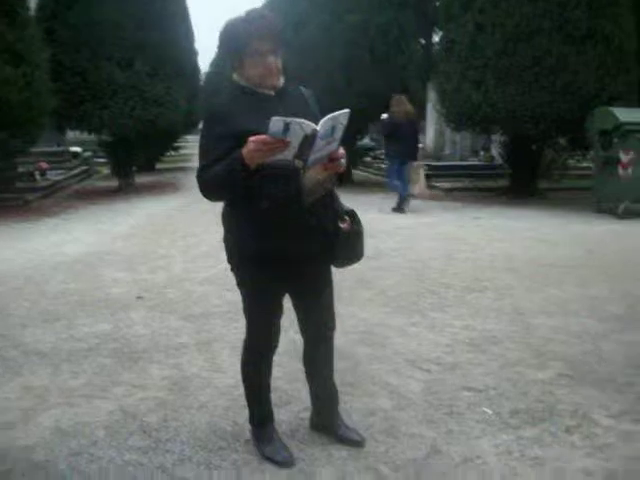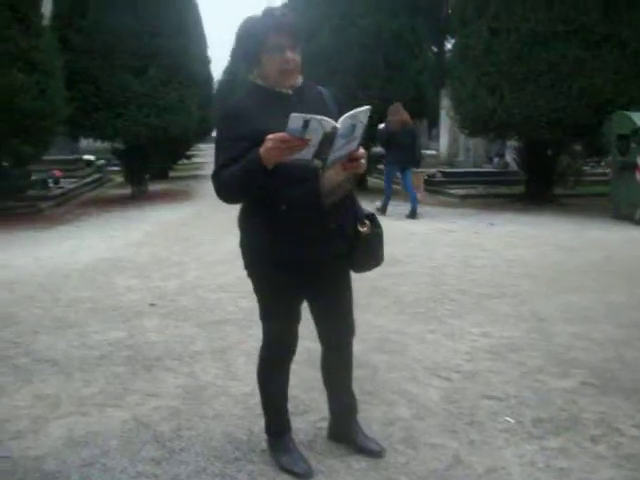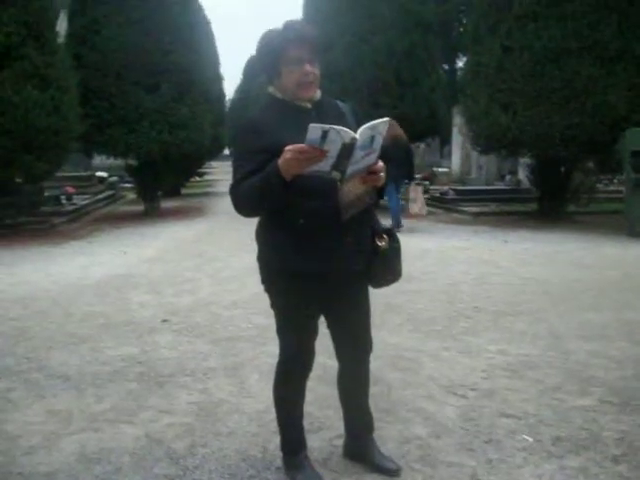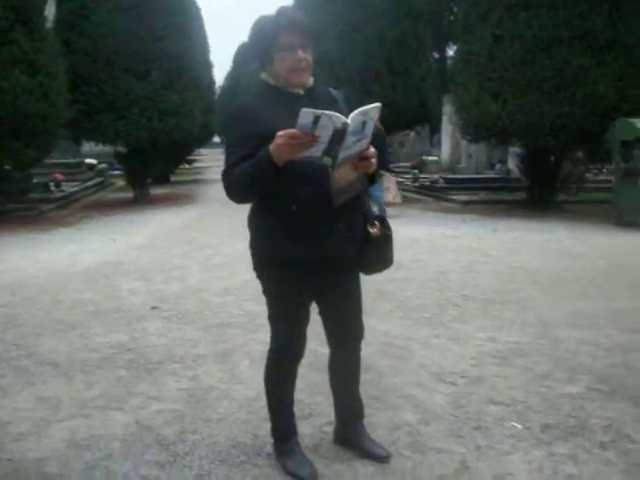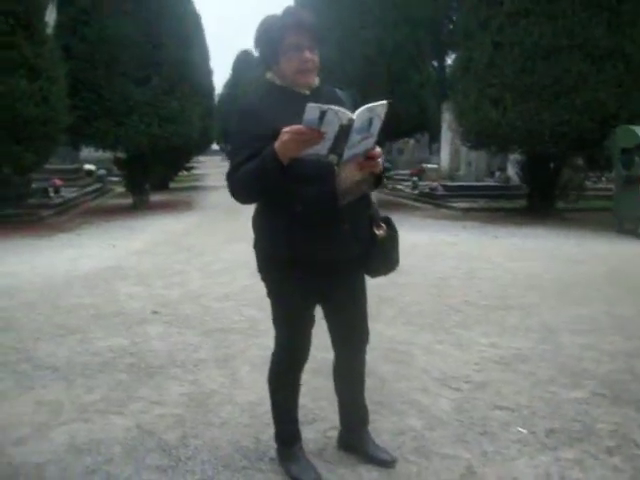
dt=0.4s
person 1, frame 1
left shoulder: (301, 97)
right shoulder: (224, 109)
left elbow: (322, 154)
right elbow: (210, 185)
left wrist: (336, 161)
right wrist: (245, 159)
left hip: (310, 240)
right hip: (259, 249)
left knee: (320, 330)
right knee: (262, 337)
left ankle: (326, 413)
right ankle: (262, 427)
person 1, frame 2
left shoulder: (320, 97)
right shoulder: (240, 109)
left elbow: (342, 155)
right elbow: (226, 187)
left wrist: (355, 163)
right wrist: (263, 159)
left hip: (330, 244)
right hip: (276, 253)
left knee: (339, 337)
right knee: (279, 344)
left ankle: (344, 422)
right ankle: (279, 436)
person 1, frame 3
left shoulder: (339, 112)
right shoulder: (258, 124)
left elbow: (362, 173)
right elbow: (244, 200)
left wrist: (375, 175)
right wrist: (282, 171)
left hip: (347, 260)
right hip: (293, 268)
left knee: (356, 353)
right knee: (296, 360)
left ankle: (359, 440)
person 1, frame 4
left shoulder: (331, 99)
right shoulder: (250, 110)
left elbow: (353, 160)
right elbow: (236, 187)
left wrist: (367, 164)
right wrist: (273, 157)
left hip: (339, 246)
right hip: (285, 254)
left knee: (348, 339)
right knee: (287, 346)
left ankle: (350, 425)
right ankle: (285, 440)
person 1, frame 5
left shoulder: (337, 99)
right shoulder: (255, 109)
left elbow: (359, 162)
right elbow: (241, 187)
left wrist: (373, 164)
right wrist: (279, 154)
left hip: (344, 248)
right hip: (290, 255)
left knee: (353, 343)
right knee: (292, 348)
left ankle: (354, 431)
